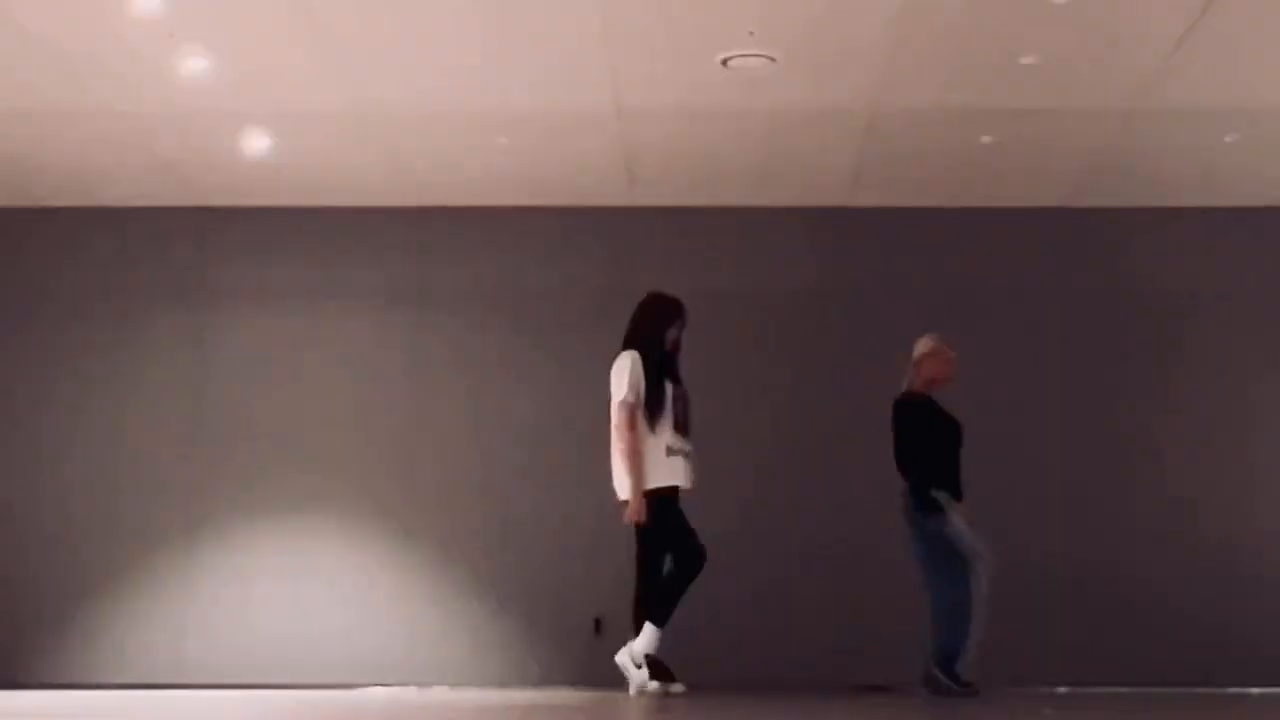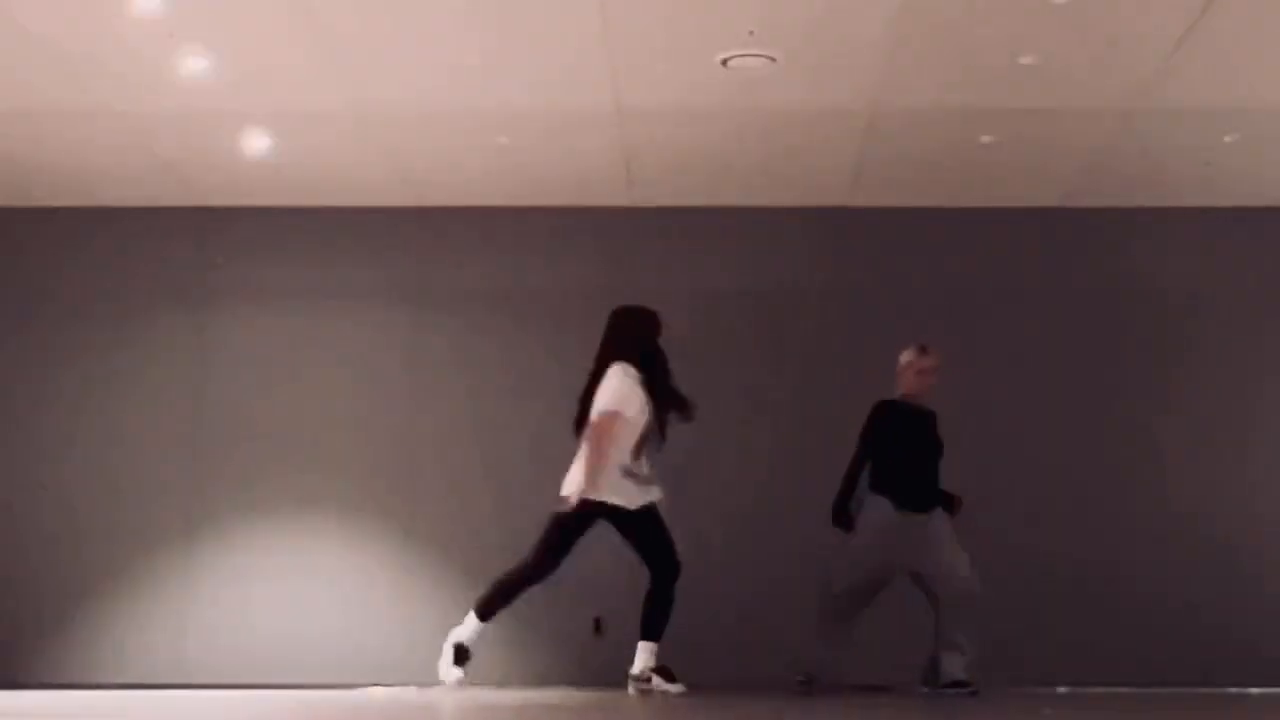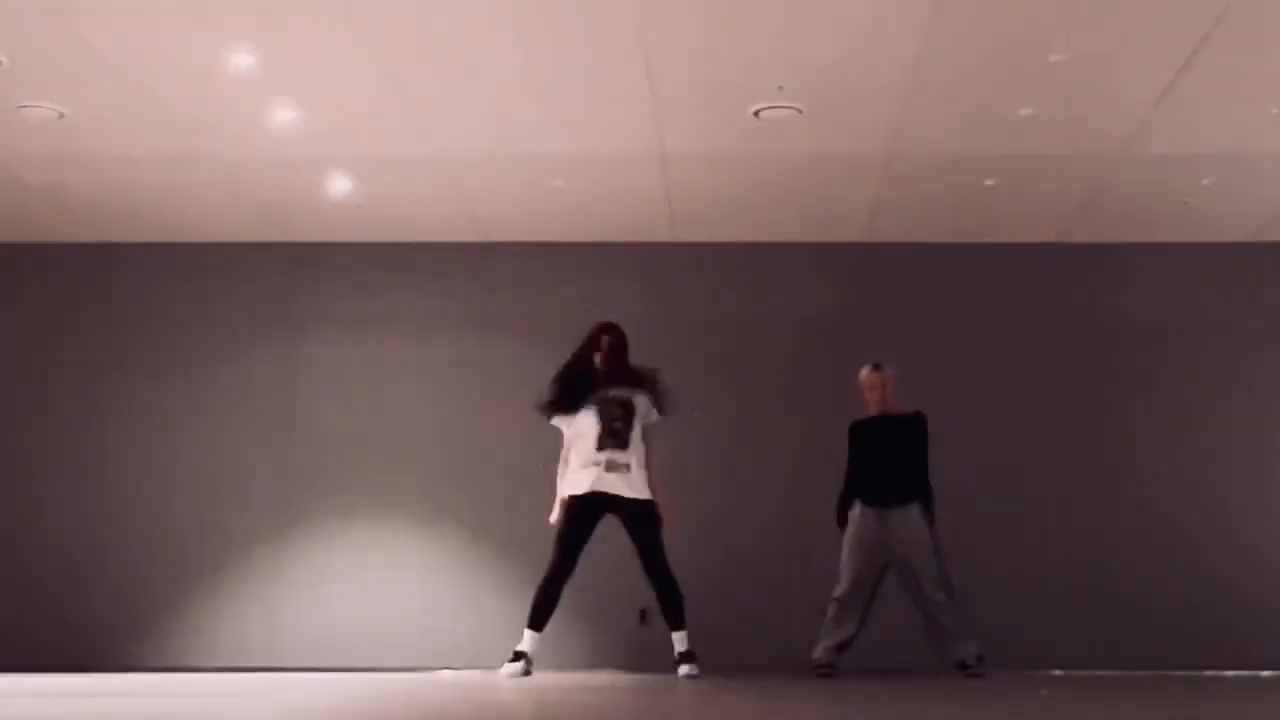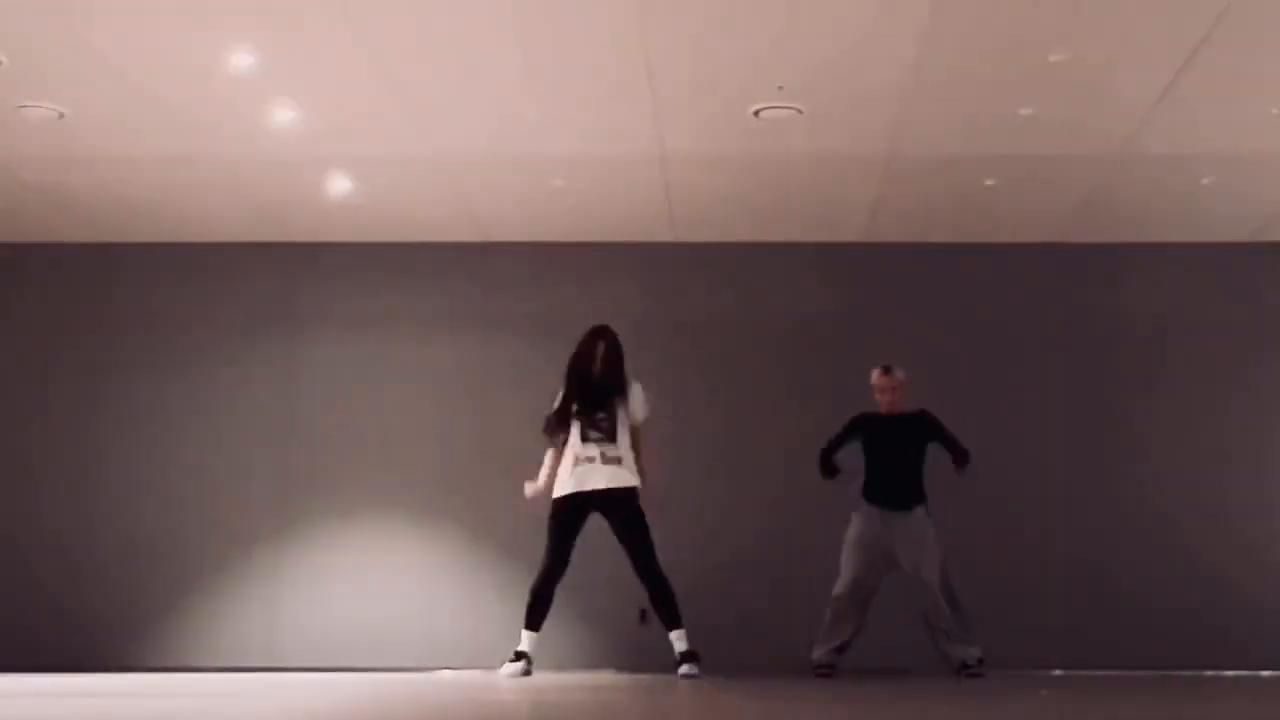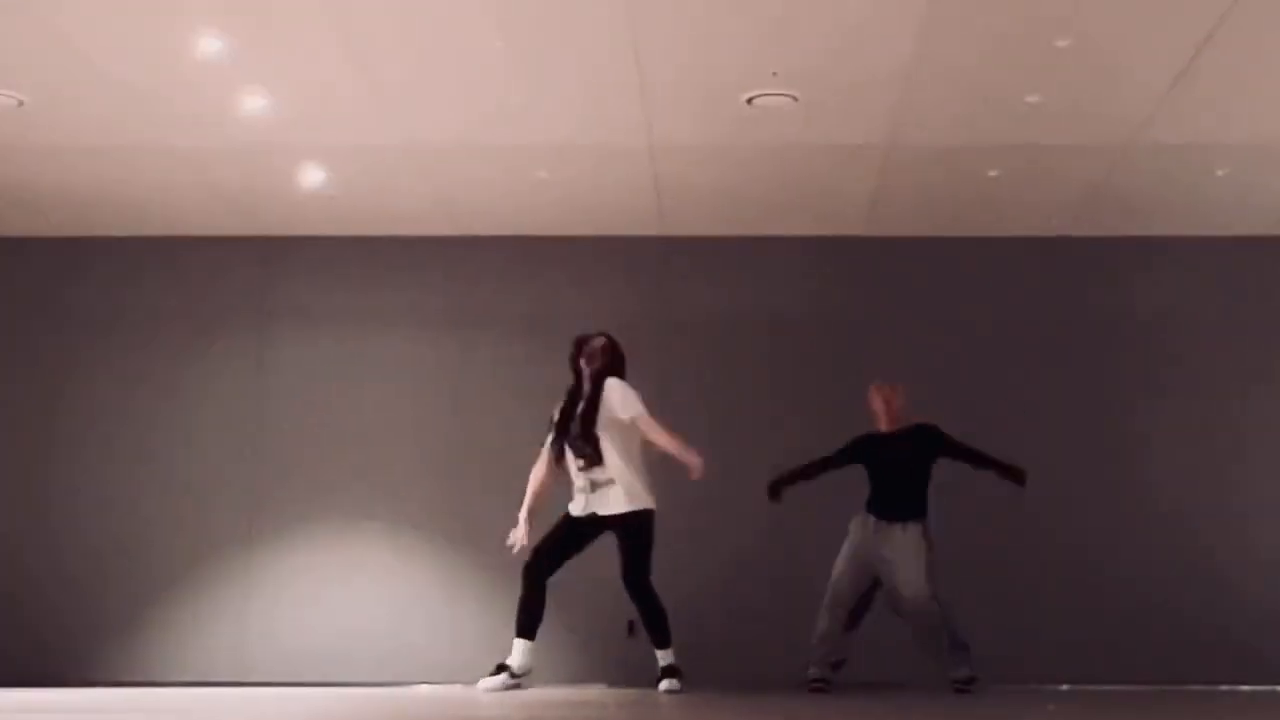
dt=0.4s
person 1, frame 1
left shoulder: (660, 369)
right shoulder: (630, 362)
right elbow: (624, 429)
left wrist: (642, 492)
right wrist: (636, 492)
left hip: (662, 484)
right hip: (647, 485)
left knee: (654, 569)
right knee: (689, 557)
left ankle: (645, 658)
right ankle: (640, 651)
person 1, frame 2
left shoulder: (643, 382)
right shoulder: (625, 376)
right elbow: (598, 431)
right wrist: (584, 488)
left hip: (633, 496)
right hip: (594, 492)
left knee: (667, 569)
right knee: (538, 567)
left ankle: (645, 668)
right ankle: (463, 637)
person 1, frame 3
left shoulder: (639, 392)
right shoulder: (576, 394)
right elbow: (569, 449)
left wrist: (654, 496)
right wrist: (559, 503)
left hip: (633, 492)
right hip: (585, 490)
left knee: (657, 568)
right knee: (560, 568)
left ankle: (683, 650)
right ankle: (525, 651)
person 1, frame 4
left shoulder: (629, 392)
right shoulder: (570, 394)
right elbow: (559, 444)
left wrist: (643, 486)
right wrist: (541, 482)
left hip: (618, 490)
right hip: (571, 491)
left knee: (647, 566)
right knee: (552, 568)
left ankle: (683, 649)
right ankle: (524, 652)
person 1, frame 5
left shoulder: (612, 389)
right shoulder: (568, 407)
left elbow: (646, 425)
right elbow: (546, 461)
left wrist: (686, 454)
right wrist: (524, 515)
left hip: (628, 505)
right hip: (584, 509)
left knee: (636, 582)
right knee: (535, 569)
left ankle: (668, 664)
right ankle: (517, 664)
person 2, frame 1
left shoulder: (935, 409)
right shoulder: (908, 403)
right elbow: (904, 456)
left wrist: (951, 502)
right wrist: (926, 497)
left hip: (943, 502)
right hip: (929, 503)
left knee: (953, 584)
right knee: (960, 578)
left ankle: (942, 669)
right ankle: (943, 666)
person 2, frame 2
left shoulder: (931, 420)
right shoulder: (886, 411)
right elbow: (861, 458)
left wrist: (945, 498)
right wrist: (842, 503)
left hip: (927, 517)
right hip: (885, 512)
left knee: (959, 589)
right knee: (853, 590)
left ankle: (948, 670)
person 2, frame 3
left shoulder: (914, 422)
right shoulder: (858, 429)
left elbow: (921, 470)
right elbow: (852, 475)
left wrist: (927, 509)
right wrist: (842, 512)
left hip: (907, 514)
right hip: (866, 515)
left knee: (932, 588)
right knee: (849, 588)
left ankle: (964, 655)
right ankle: (825, 654)
person 2, frame 4
left shoulder: (920, 419)
right shoulder: (865, 422)
left elbow: (949, 442)
right elbow: (834, 447)
left wrist: (958, 453)
right wrist: (827, 461)
left hip: (913, 516)
right hip: (872, 516)
left knee: (937, 586)
right knee: (850, 586)
left ankle: (966, 655)
right ankle: (825, 654)
person 2, frame 5
left shoulder: (923, 435)
right shoulder: (866, 444)
left elbow: (962, 452)
right elbow: (828, 462)
left wrist: (1001, 467)
right wrist: (789, 478)
left hip: (908, 530)
right hip: (869, 526)
left knee: (918, 598)
right knee: (838, 595)
left ankle: (960, 668)
right ankle: (822, 668)
